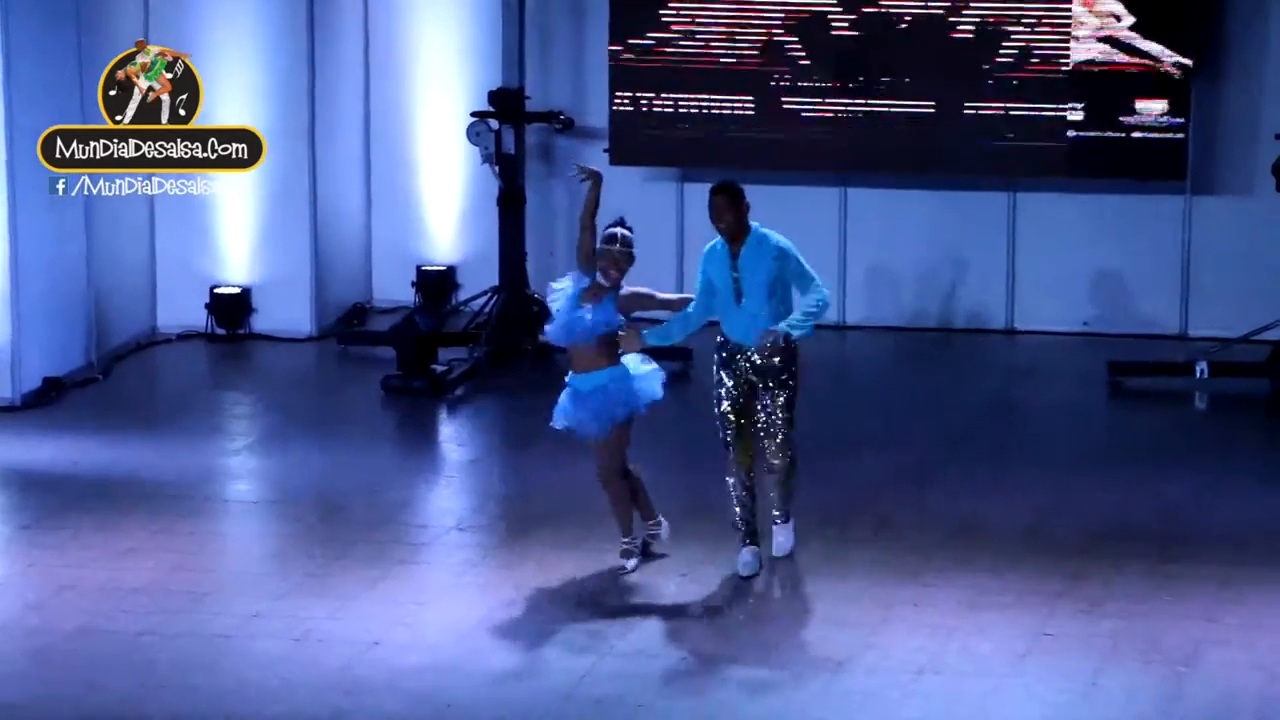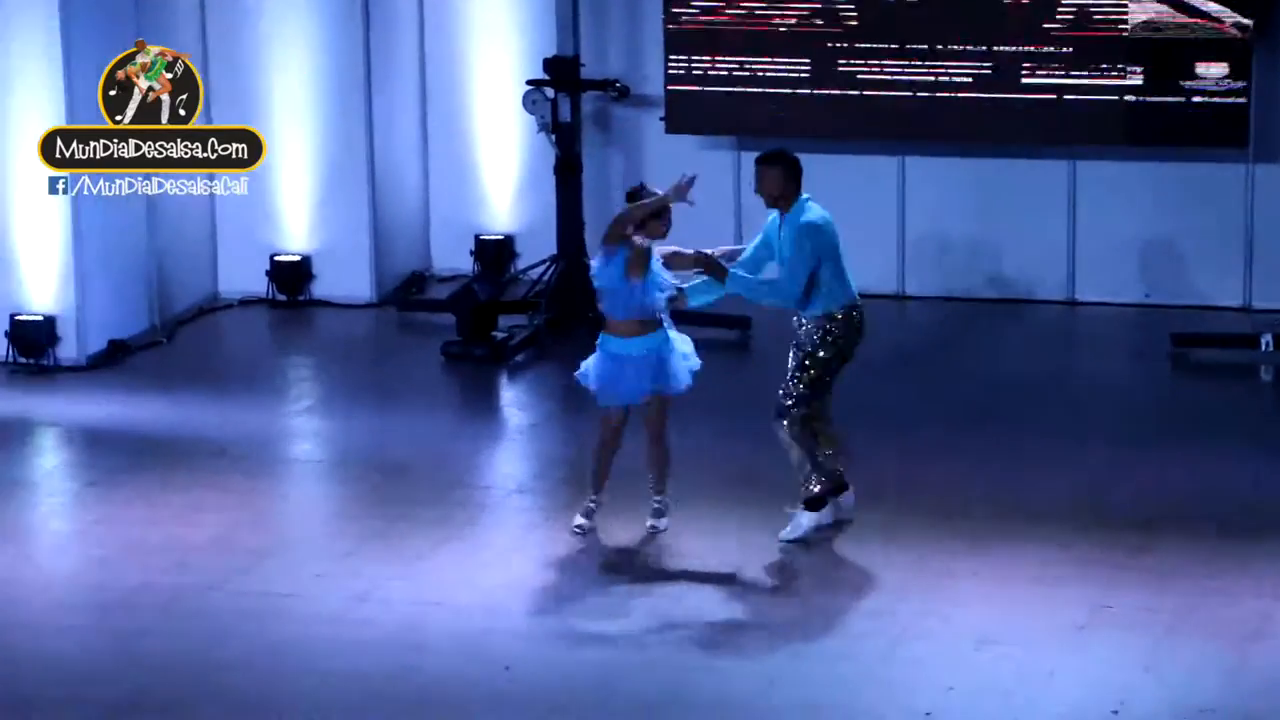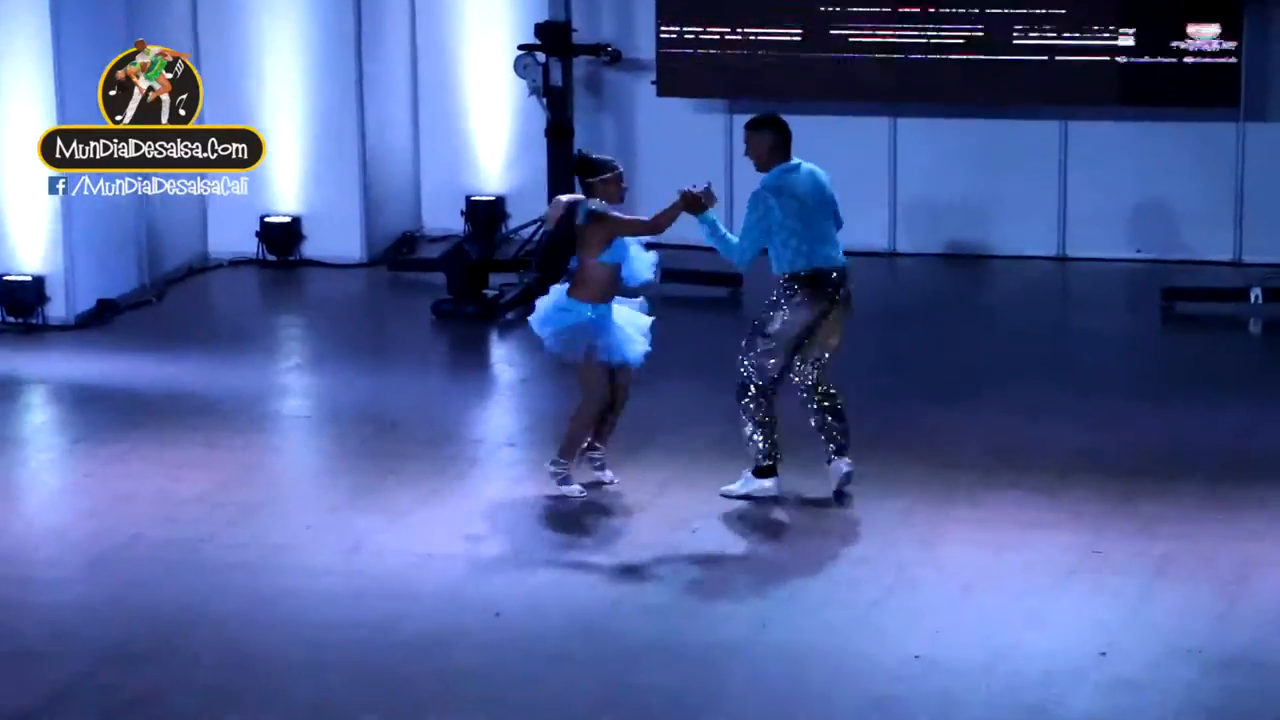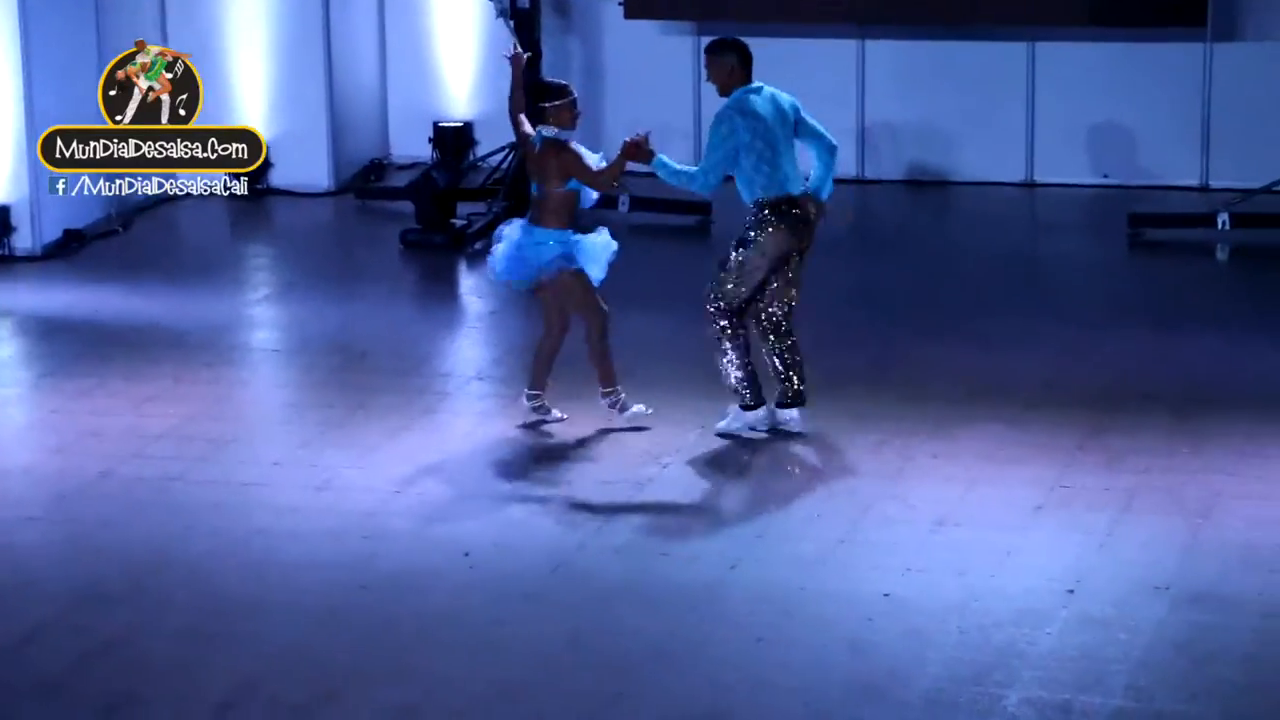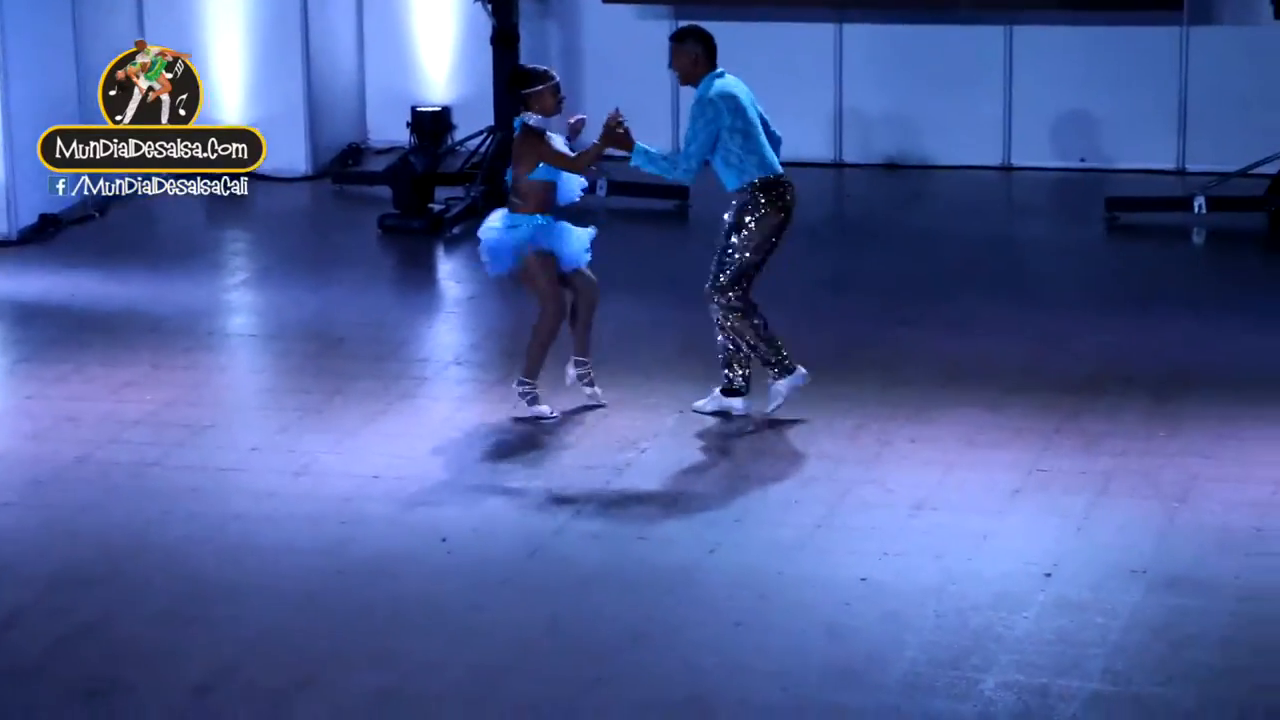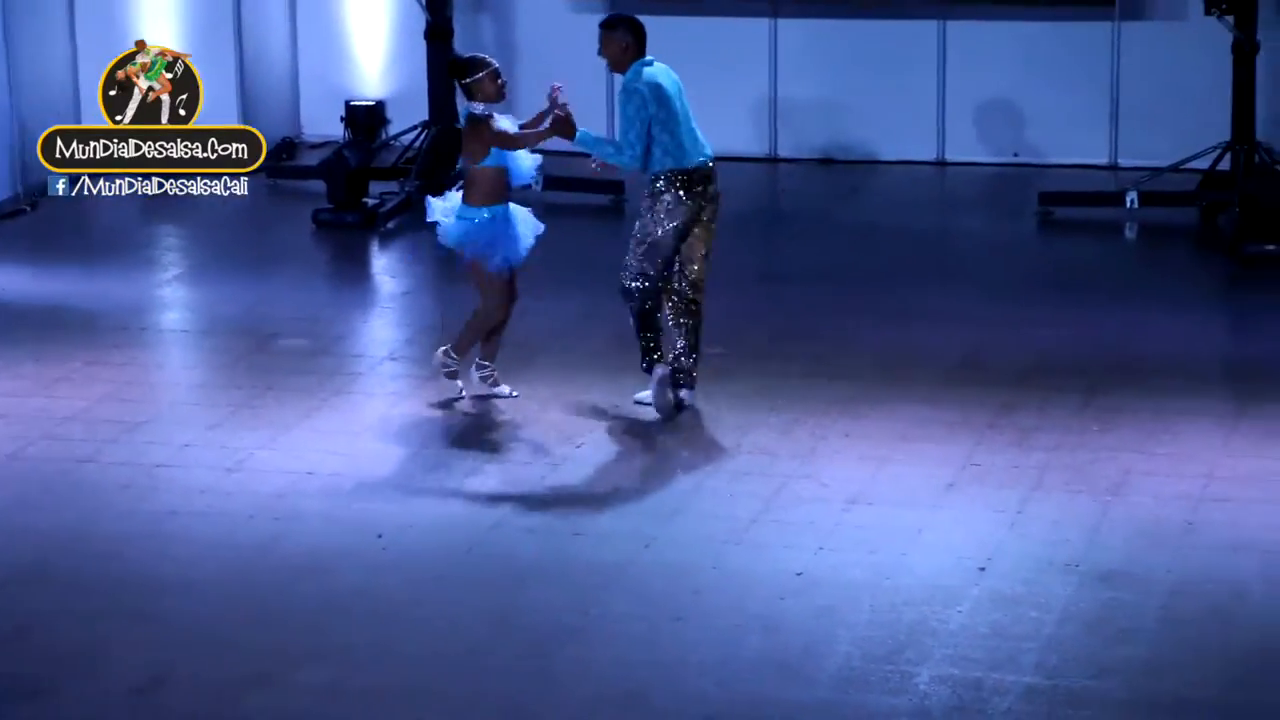
dt=0.3s
person 1, frame 1
left shoulder: (776, 249)
right shoulder: (711, 256)
left elbow: (818, 296)
right elbow: (699, 312)
left wrist: (788, 329)
right wrist: (648, 337)
left hip: (777, 355)
right hip: (734, 354)
left knee: (777, 446)
right knee: (735, 446)
left ankle: (782, 519)
right ankle: (748, 541)
person 1, frame 2
left shoulder: (809, 224)
right shoulder: (779, 222)
left elbow: (788, 292)
right elbow: (746, 266)
left wrist: (724, 273)
left hip: (833, 327)
right hip: (811, 324)
left knee: (793, 414)
right knee: (795, 413)
left ankle: (819, 501)
right ankle: (833, 494)
person 1, frame 3
left shoulder: (769, 193)
right shoulder: (816, 176)
left elbow: (740, 255)
left wrist: (704, 217)
left hip: (799, 292)
right hip: (835, 286)
left knee: (756, 377)
right knee: (812, 377)
left ankle: (763, 475)
right ankle: (839, 458)
person 1, frame 4
left shoulder: (731, 117)
right shoulder: (782, 101)
left elbow: (703, 183)
right elbow: (827, 146)
left wrist: (651, 160)
right wrist: (818, 193)
left hip: (771, 219)
right hip: (800, 214)
left knee: (726, 307)
right knee: (773, 314)
left ankle: (751, 405)
right ankle: (788, 408)
person 1, frame 5
left shoulder: (709, 102)
right shoulder: (733, 89)
left elbow: (684, 170)
right elbow: (773, 139)
left wrist: (633, 148)
left hip: (762, 202)
right hip: (755, 199)
left knee: (725, 293)
right knee: (726, 291)
left ankle: (785, 373)
right ankle: (732, 390)
person 1, frame 6
left shoulder: (635, 89)
right shoulder: (663, 75)
left elbow: (631, 156)
left wrist: (577, 136)
right wrist: (611, 155)
left hip: (674, 191)
right hip: (701, 183)
left knee: (640, 285)
right knee: (685, 287)
left ankle: (659, 369)
right ankle: (680, 383)
person 2, frame 1
left shoulder: (628, 297)
right shoulder: (585, 277)
left elbow: (680, 303)
right elbow: (587, 228)
right wrist: (595, 185)
left hip: (610, 386)
right hip: (583, 389)
left knee: (609, 469)
right knee: (615, 467)
left ankle: (630, 540)
right ankle: (652, 525)
person 2, frame 2
left shoulder: (665, 259)
right shoulder: (615, 245)
right elbow: (624, 219)
right wrist: (665, 197)
left hip: (654, 350)
right hip: (614, 354)
left knee: (655, 432)
right knee: (610, 435)
left ankle: (658, 498)
right ankle: (592, 502)
person 2, frame 3
left shoulder: (578, 214)
right shoulder: (608, 222)
right elbow: (652, 226)
right wrist: (683, 203)
left hip: (589, 311)
right hip: (585, 315)
left knee: (620, 387)
right knee: (597, 396)
left ankle: (594, 451)
right ankle: (560, 465)
person 2, frame 4
left shoulder: (530, 142)
right shoulder: (565, 152)
left elbow: (516, 112)
right elbow: (600, 182)
left wrist: (518, 70)
right wrist: (625, 156)
left hip: (537, 241)
right hip: (553, 245)
left knee: (557, 326)
right knee: (597, 317)
left ankle: (537, 396)
right ankle: (611, 395)
person 2, frame 5
left shoulder: (537, 131)
right shoulder: (532, 138)
right elbow: (574, 163)
left wrist: (570, 135)
right wrist: (604, 141)
left hip: (546, 229)
right hip: (527, 232)
left knee: (586, 288)
right knee: (553, 309)
left ankle: (580, 366)
right ankle: (527, 385)
person 2, frame 6
left shoulder: (491, 120)
right shoulder: (478, 126)
left elbow: (516, 133)
right elbow: (518, 142)
left wrist: (549, 109)
right wrist: (555, 130)
left hip: (499, 217)
right hip: (480, 221)
left knee: (507, 297)
right knee: (494, 305)
left ankle: (485, 371)
right ankle: (451, 355)
